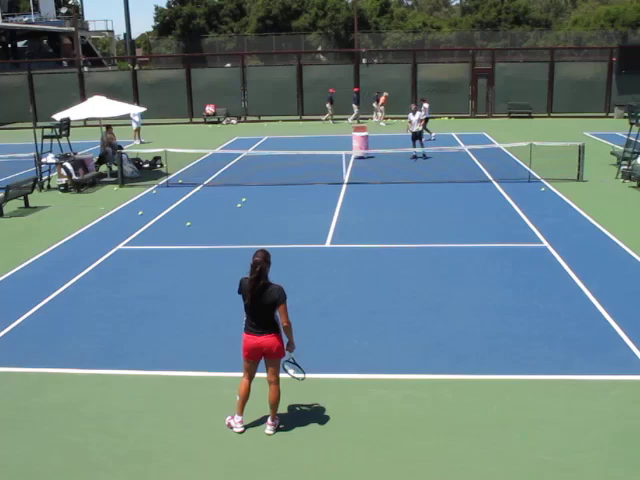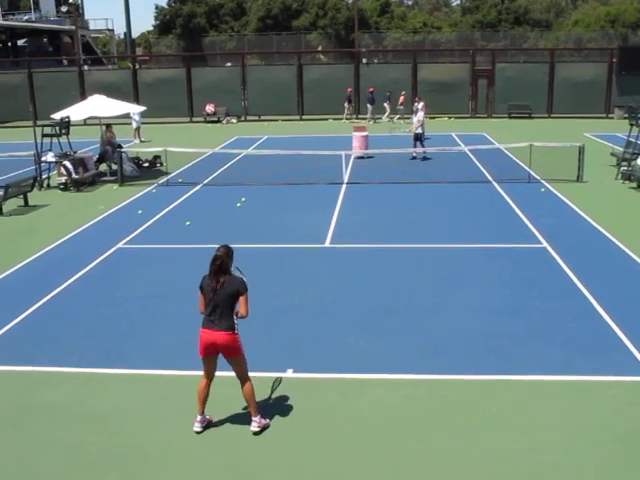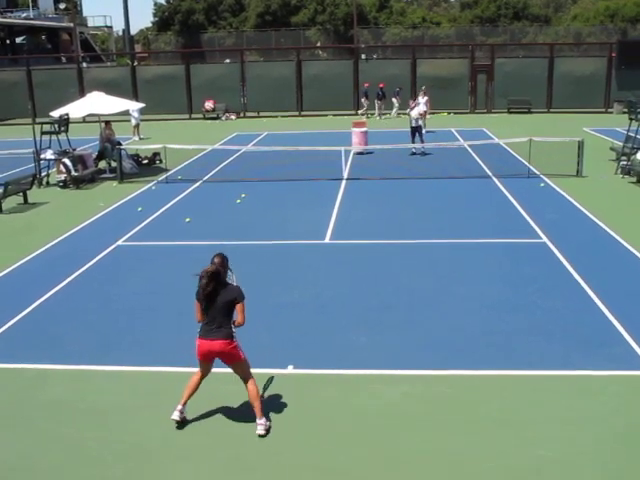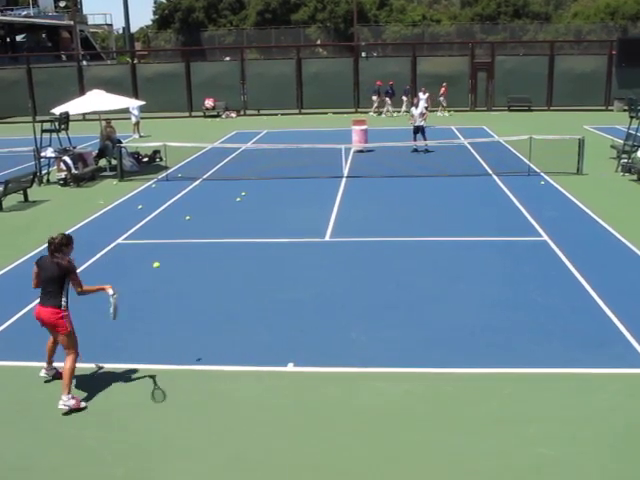
dt=1s
person 1, frame 1
left shoulder: (244, 284)
right shoulder: (276, 291)
right elbow: (285, 323)
right wrist: (291, 342)
left hip: (250, 339)
right hip: (271, 340)
left knee: (247, 378)
right knee: (273, 381)
left ankle: (238, 420)
right ankle: (272, 422)
person 1, frame 2
left shoulder: (205, 281)
right shoulder: (238, 282)
left elbow: (202, 309)
right elbow: (243, 313)
left hip: (206, 334)
right hip: (227, 336)
left knee: (207, 377)
right knee: (244, 378)
left ankle: (200, 419)
right ankle: (256, 420)
person 1, frame 3
left shoulder: (201, 289)
right shoulder: (234, 291)
left elbow: (200, 319)
right elbow: (240, 321)
left hip: (203, 342)
right hip: (225, 343)
left knee: (202, 373)
right knee: (248, 379)
left ankle: (179, 410)
right ankle: (261, 422)
person 1, frame 4
left shoulder: (41, 261)
right shoulder: (66, 264)
left elbow: (35, 285)
right elbow: (80, 290)
right wrist: (103, 288)
left hip: (40, 310)
right hip: (55, 313)
left knee: (56, 336)
right knee: (71, 353)
left ankle: (48, 369)
right ankle: (67, 398)
